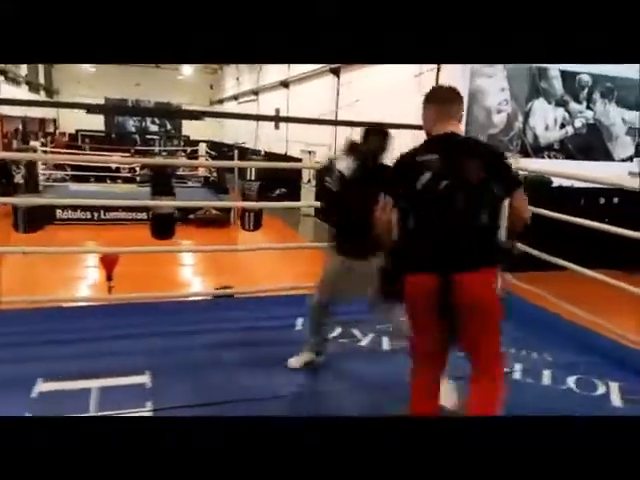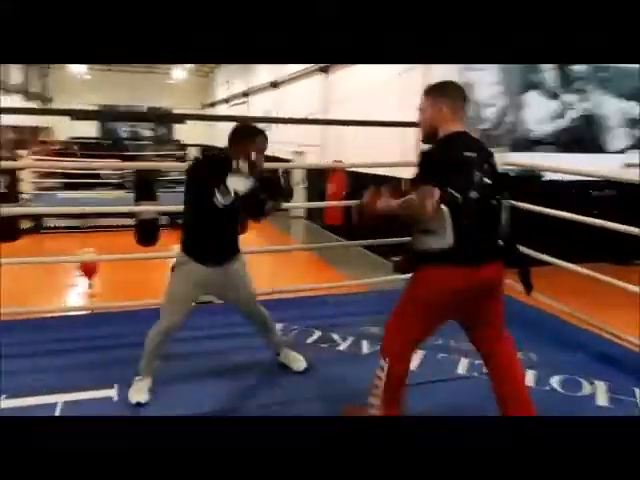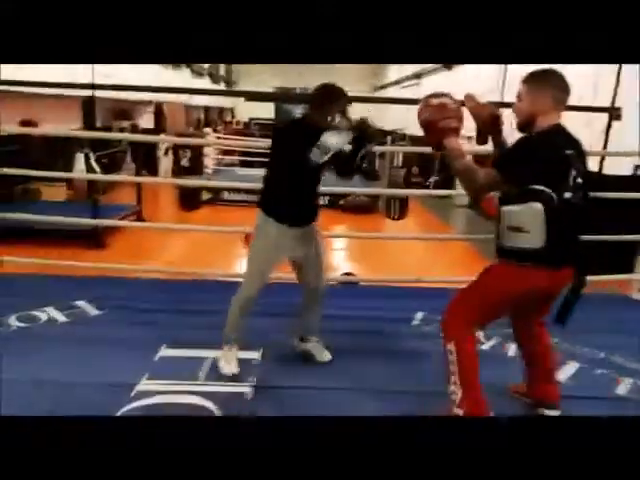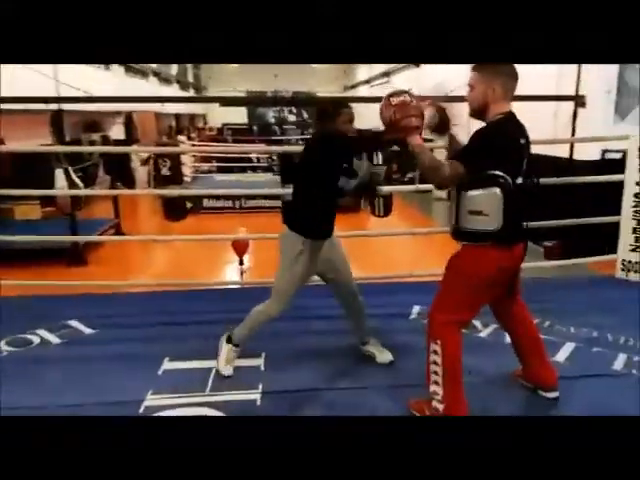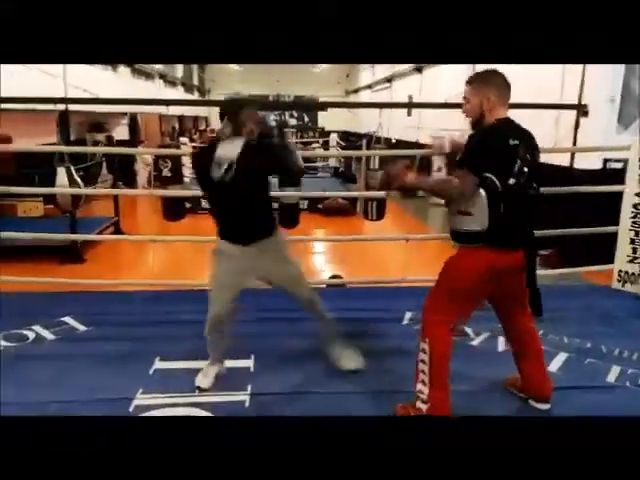
dt=0.5s
person 1, frame 1
left shoulder: (409, 161)
right shoulder: (488, 156)
left elbow: (382, 221)
right elbow: (522, 213)
left wrist: (397, 254)
right wrist: (503, 243)
left hip: (422, 275)
right hip: (475, 275)
left knee: (427, 363)
right knee: (488, 368)
person 1, frame 2
left shoulder: (438, 155)
right shoulder: (481, 153)
left elbow: (424, 209)
left wrist: (386, 205)
right wrist: (402, 202)
left hip: (444, 271)
right hip: (488, 267)
left knee: (398, 341)
right knee: (498, 349)
left ankle: (379, 411)
right ankle: (521, 412)
person 1, frame 3
left shoulder: (534, 145)
right shoulder: (571, 147)
left elbow: (478, 184)
left wrist: (451, 144)
right wrist: (494, 133)
left hip: (524, 266)
right hip: (559, 265)
left knee: (457, 320)
right knee: (528, 323)
left ankle: (470, 410)
right ankle: (544, 394)
person 1, frame 4
left shoulder: (491, 135)
right shoulder: (514, 131)
left elbow: (444, 177)
right elbow: (472, 165)
left wrist: (413, 138)
right wrist: (444, 131)
left hip: (485, 249)
right hip: (511, 243)
left knee: (444, 320)
right knee: (510, 308)
left ankle: (447, 407)
right ankle: (543, 378)
person 1, frame 5
left shoulder: (486, 139)
right shoulder: (525, 140)
left elbow: (457, 188)
left wrist: (412, 179)
right wrist: (463, 159)
left hip: (481, 251)
right hip: (517, 249)
left knee: (437, 320)
right knee: (517, 317)
left ankle: (430, 407)
right ankle: (537, 388)
person 2, frame 1
left shoulder: (387, 176)
right shoulder: (341, 167)
right elbow: (330, 211)
right wrist: (340, 172)
left hip: (375, 258)
right hip: (344, 255)
right knee: (319, 304)
right ankle: (315, 351)
person 2, frame 2
left shoulder: (248, 176)
right shoulder: (202, 169)
left elbow: (256, 212)
right elbow: (204, 210)
left wrist: (269, 199)
right wrist: (237, 185)
left hip: (229, 261)
right hip: (194, 262)
left knee: (255, 312)
right knee: (168, 324)
left ankle: (281, 350)
right ankle: (143, 376)
person 2, frame 3
left shoulder: (322, 134)
right shoulder: (287, 132)
left elbow: (346, 167)
right elbow: (308, 161)
left wrist: (356, 138)
right wrist: (339, 136)
left hip: (305, 224)
right hip: (274, 223)
left knee: (315, 287)
right knee: (250, 290)
left ankle: (306, 338)
right ankle: (229, 345)
person 2, frame 4
left shoulder: (335, 147)
right shoulder: (322, 146)
left elbow: (342, 184)
left wrist: (360, 182)
left hip: (324, 238)
right hip: (300, 240)
left knee: (350, 292)
right knee: (277, 305)
left ankle: (365, 340)
right ankle: (233, 341)
person 2, frame 5
left shoulder: (267, 147)
right shoulder: (206, 156)
left elbow: (294, 177)
right elbow: (215, 194)
left wrist: (285, 156)
right wrist: (224, 156)
left hip: (267, 240)
right hip: (231, 246)
left knee: (306, 296)
right knee: (218, 313)
left ankle: (335, 344)
right ankle: (215, 361)
